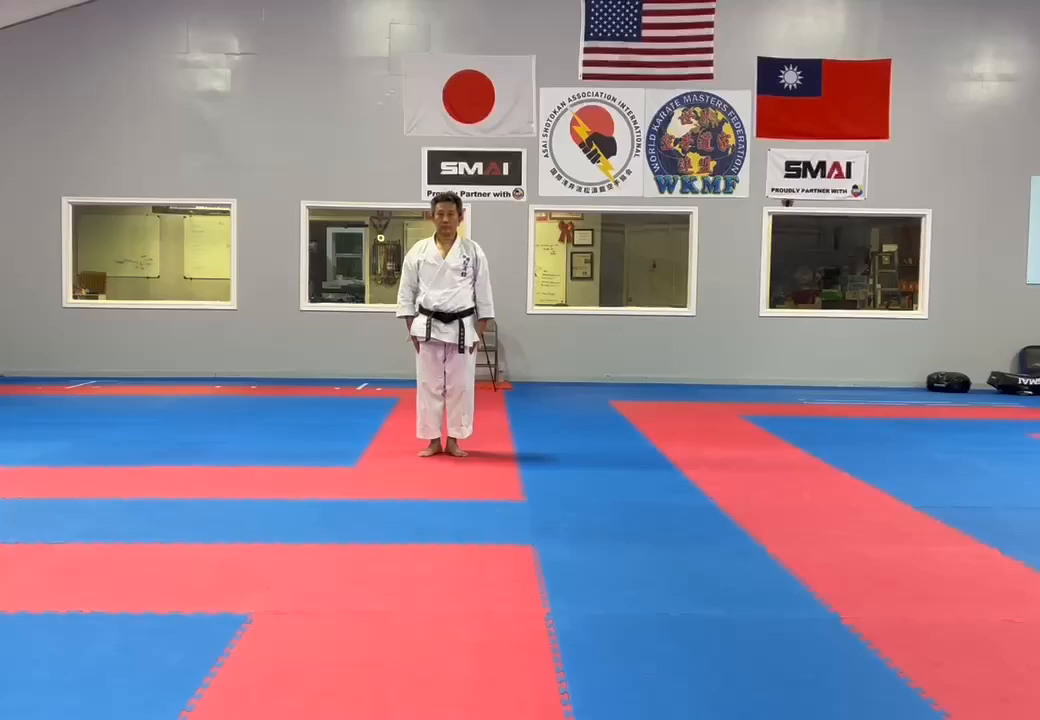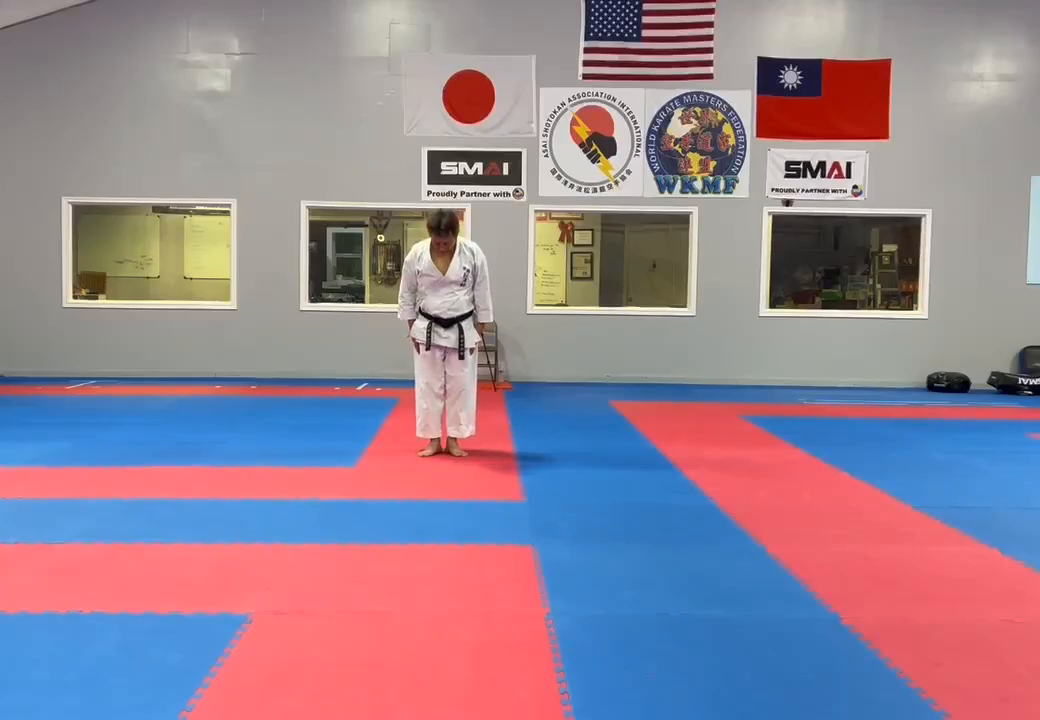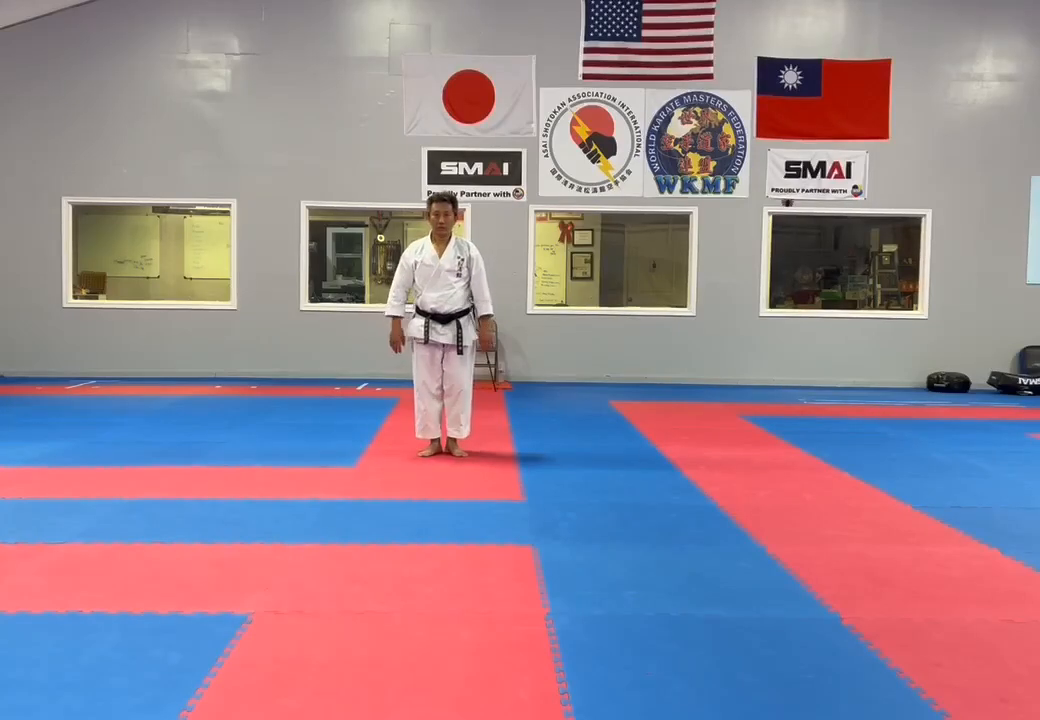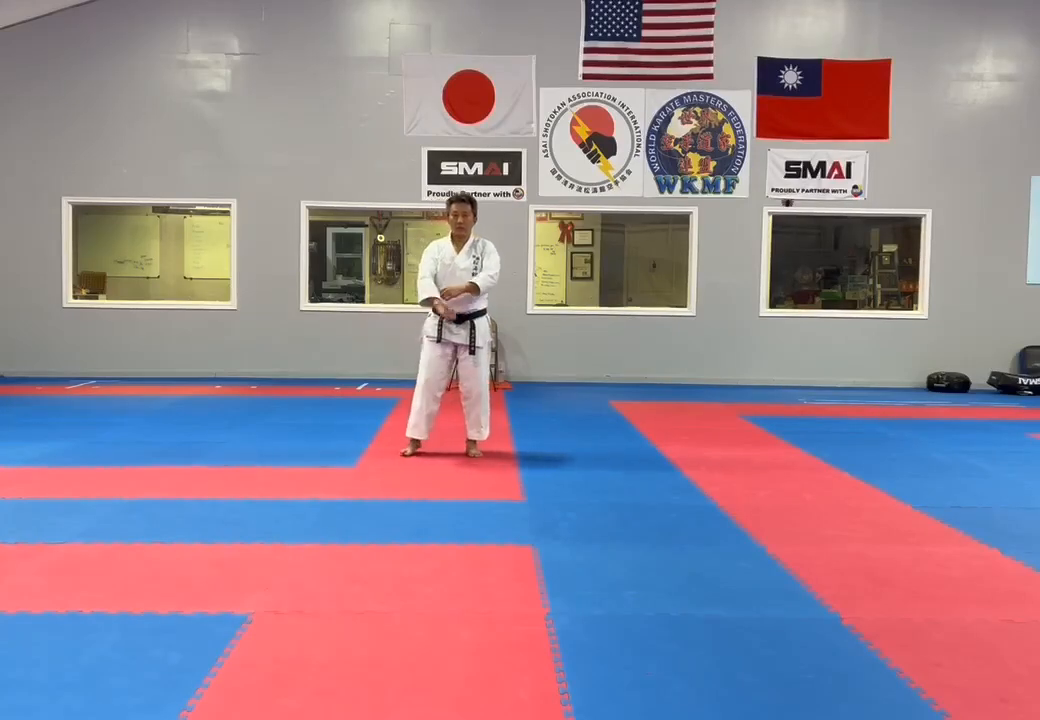
dt=1s
person 1, frame 1
left shoulder: (473, 251)
right shoulder: (418, 251)
left elbow: (483, 292)
right elbow: (407, 291)
left wrist: (479, 330)
right wrist: (411, 328)
left hip: (462, 327)
right hip: (428, 327)
left knee: (461, 385)
right knee: (429, 384)
left ankle: (453, 440)
right ankle: (433, 440)
person 1, frame 2
left shoulder: (473, 253)
right shoulder: (416, 254)
left elbow: (482, 294)
right elbow: (407, 293)
left wrist: (479, 331)
right wrist: (412, 328)
left hip: (462, 329)
right hip: (427, 329)
left knee: (461, 385)
right knee: (428, 385)
left ankle: (453, 439)
right ankle: (433, 439)
person 1, frame 3
left shoulder: (468, 250)
right shoulder: (415, 250)
left elbow: (480, 289)
right elbow: (399, 289)
left wrist: (485, 327)
right wrist: (396, 326)
left hip: (459, 326)
right hip: (425, 327)
left knee: (459, 385)
right knee: (427, 385)
left ankle: (454, 440)
right ankle: (433, 440)
person 1, frame 4
left shoulder: (486, 248)
right shoulder: (435, 248)
left elbow: (490, 277)
right elbow: (425, 281)
left wrist: (461, 289)
right wrist: (438, 305)
left hip: (474, 326)
right hip: (439, 326)
left knee: (475, 386)
right knee: (429, 382)
left ankle: (473, 440)
right ankle: (415, 438)
